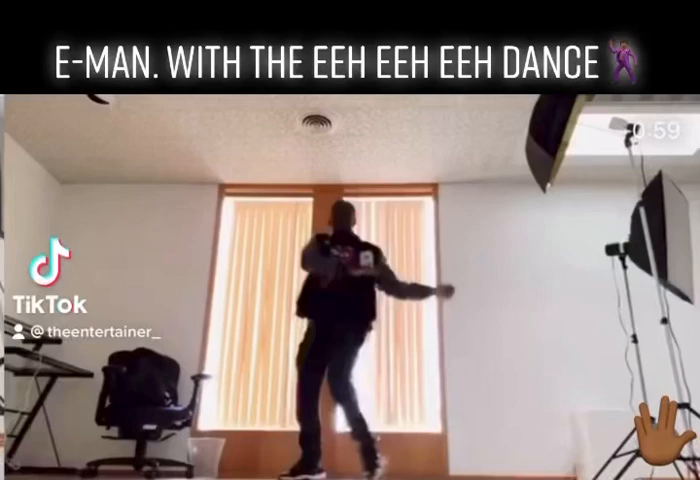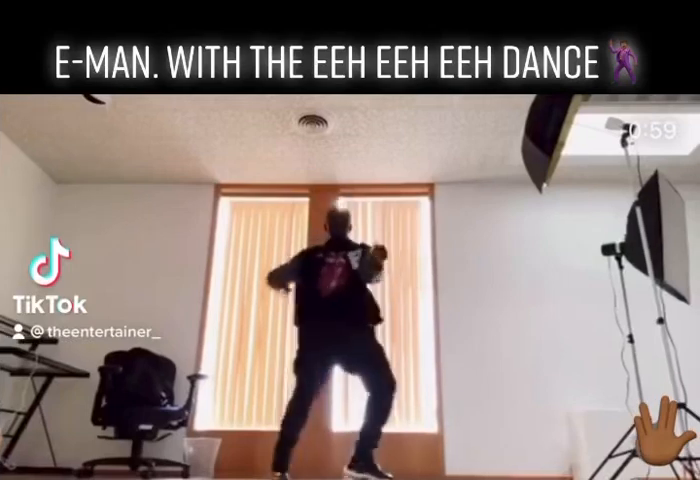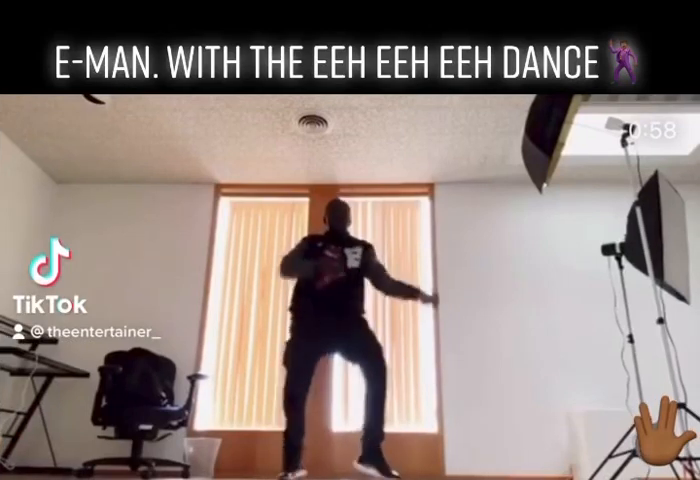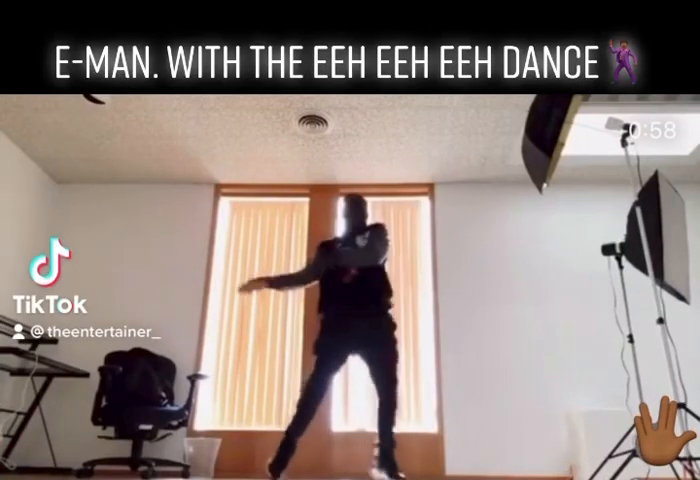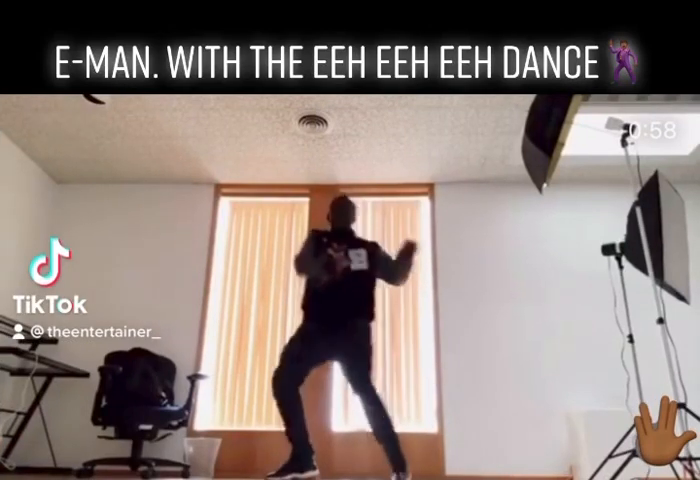
dt=0.4s
person 1, frame 1
left shoulder: (371, 253)
right shoulder: (320, 244)
left elbow: (396, 288)
right elbow: (308, 262)
left wrist: (433, 290)
right wrist: (348, 268)
left hip: (350, 326)
right hip: (320, 326)
left knee: (338, 380)
right knee: (307, 387)
left ankle: (369, 450)
person 1, frame 2
left shoulder: (362, 252)
right shoulder: (310, 256)
left elbow: (371, 276)
right elbow: (277, 276)
left wrist: (377, 261)
right wrist: (281, 281)
left hip: (357, 331)
right hip: (318, 332)
left knee: (384, 386)
right knee: (306, 391)
left ankle: (362, 458)
person 1, frame 3
left shoulder: (361, 248)
right shoulder: (310, 244)
left elbow: (384, 282)
right elbow: (287, 268)
left wrist: (416, 293)
right wrist: (317, 268)
left hip: (348, 321)
right hip: (312, 323)
left knee: (376, 369)
right knee: (295, 386)
left ankle: (371, 452)
person 1, frame 4
left shoulder: (376, 233)
right shoulder: (328, 246)
left elbow: (373, 255)
right elbow: (306, 276)
left wrist: (334, 257)
right wrist: (269, 282)
left hip: (373, 319)
right hip: (338, 319)
left knee: (387, 383)
right knee: (320, 380)
right ankle: (287, 447)
person 1, frame 5
left shoulder: (370, 250)
right shoulder: (317, 240)
left elbow: (396, 275)
right elbow: (303, 265)
left wrist: (407, 254)
right wrist: (334, 266)
left hip: (351, 327)
right hip: (316, 325)
left knee: (362, 387)
right knee: (283, 382)
